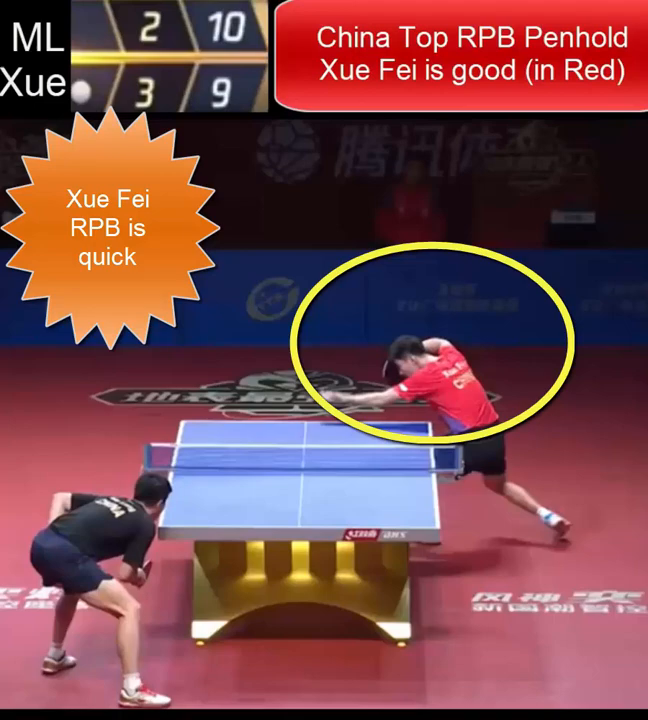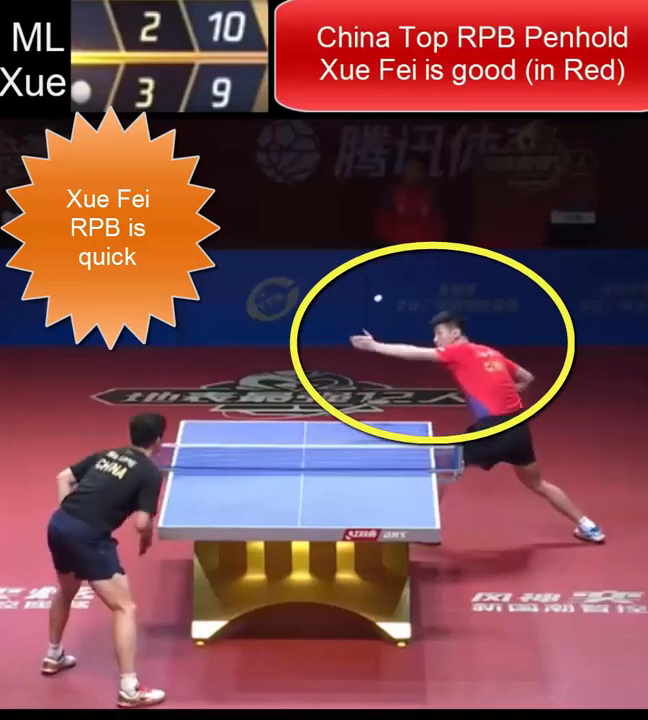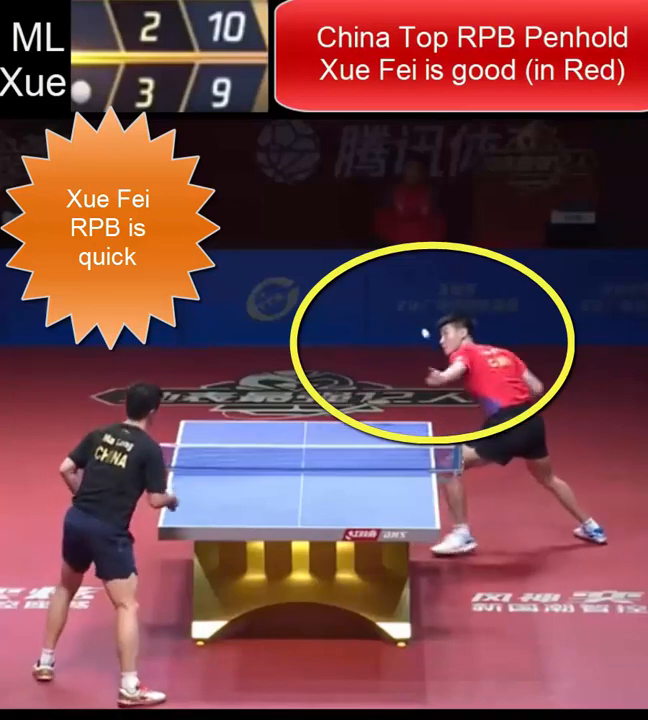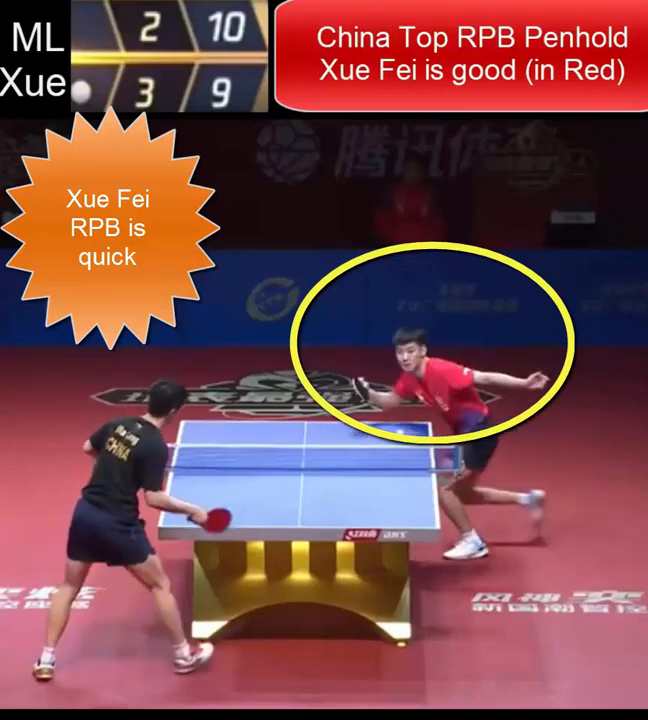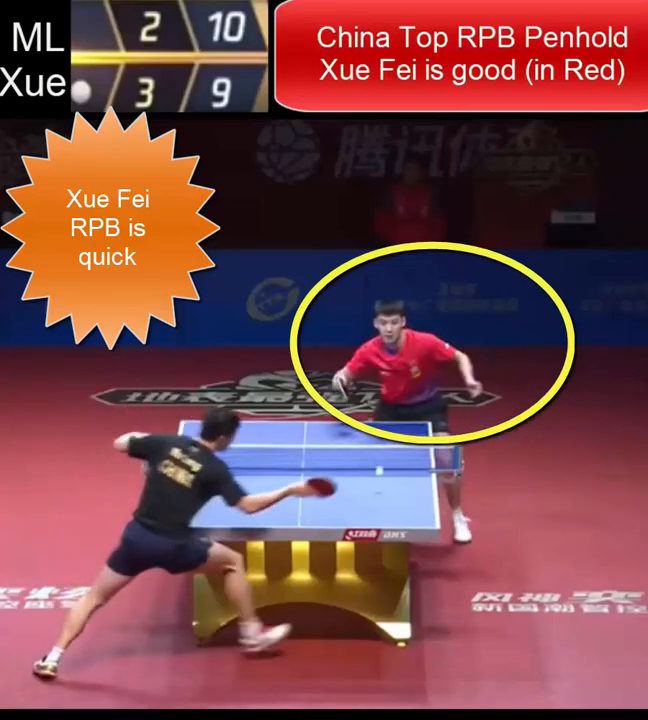
dt=0.3s
person 1, frame 1
left shoulder: (109, 500)
right shoulder: (145, 525)
left elbow: (60, 498)
right elbow: (125, 574)
right wrist: (140, 577)
left hip: (41, 544)
right hip: (66, 555)
left knee: (73, 590)
right knee: (129, 609)
left ankle: (55, 657)
right ankle: (132, 690)
person 1, frame 2
left shoulder: (107, 455)
right shoulder: (151, 473)
left elbow: (64, 478)
right elbow: (142, 523)
right wrist: (147, 539)
left hip: (58, 524)
right hip: (87, 536)
left knee: (66, 589)
right knee: (125, 608)
left ankle: (54, 657)
right ankle: (130, 689)
person 1, frame 3
left shoulder: (98, 435)
right shoulder: (149, 449)
left elbow: (66, 469)
right elbow: (156, 499)
right wrist: (172, 498)
left hip: (75, 520)
right hip: (109, 532)
left knee: (65, 589)
right knee: (128, 607)
left ankle: (45, 662)
right ankle: (129, 687)
person 1, frame 4
left shoulder: (116, 425)
right shoulder: (155, 446)
left elbow: (88, 448)
right elbow: (154, 498)
right wrist: (191, 510)
left hip: (84, 513)
right hip: (118, 524)
left knee: (69, 587)
right knee: (160, 586)
left ankle: (46, 660)
right ankle: (184, 654)
person 1, frame 5
left shoulder: (170, 443)
right shoulder: (217, 468)
left elbow: (120, 444)
right elbow: (247, 505)
left wrist: (133, 436)
right wrist: (292, 490)
left hip: (136, 535)
right hip: (172, 545)
left knee: (96, 596)
right knee: (233, 563)
left ankle: (52, 659)
right ankle: (252, 633)
person 2, frame 1
left shoulder: (424, 377)
right shoulder: (453, 356)
left elbow: (383, 398)
right elbow: (439, 342)
left wrist: (341, 398)
right wrist: (418, 344)
left hip: (469, 442)
right hip: (494, 437)
right knee: (500, 485)
right ankle: (546, 515)
person 2, frame 2
left shoulder: (459, 352)
right shoulder: (493, 353)
left elbow: (417, 352)
right elbow: (527, 378)
left wrist: (373, 345)
left hip: (491, 430)
right hip: (518, 427)
right knee: (536, 483)
right ankle: (587, 526)
person 2, frame 3
left shoulder: (462, 353)
right shoulder: (504, 353)
left elbow: (454, 372)
right elbow: (537, 387)
left wrist: (441, 378)
left hip: (504, 424)
right hip: (531, 421)
right knee: (547, 478)
left ankle: (462, 534)
right ankle: (591, 528)
person 2, frame 4
left shoulder: (442, 371)
right shoulder: (408, 378)
left elbow: (485, 378)
right elbow: (390, 401)
left wrist: (523, 383)
right wrist: (368, 392)
left hip: (479, 431)
right hip: (466, 431)
left knee: (439, 485)
right knee: (464, 493)
left ankle: (472, 541)
right ankle: (527, 499)
person 2, frame 5
left shoulder: (424, 342)
right shoulder: (368, 351)
left elbow: (461, 357)
right elbow: (343, 375)
left wrist: (469, 380)
right wrist: (340, 378)
left hip: (427, 406)
right hip: (390, 408)
left ankle: (459, 517)
